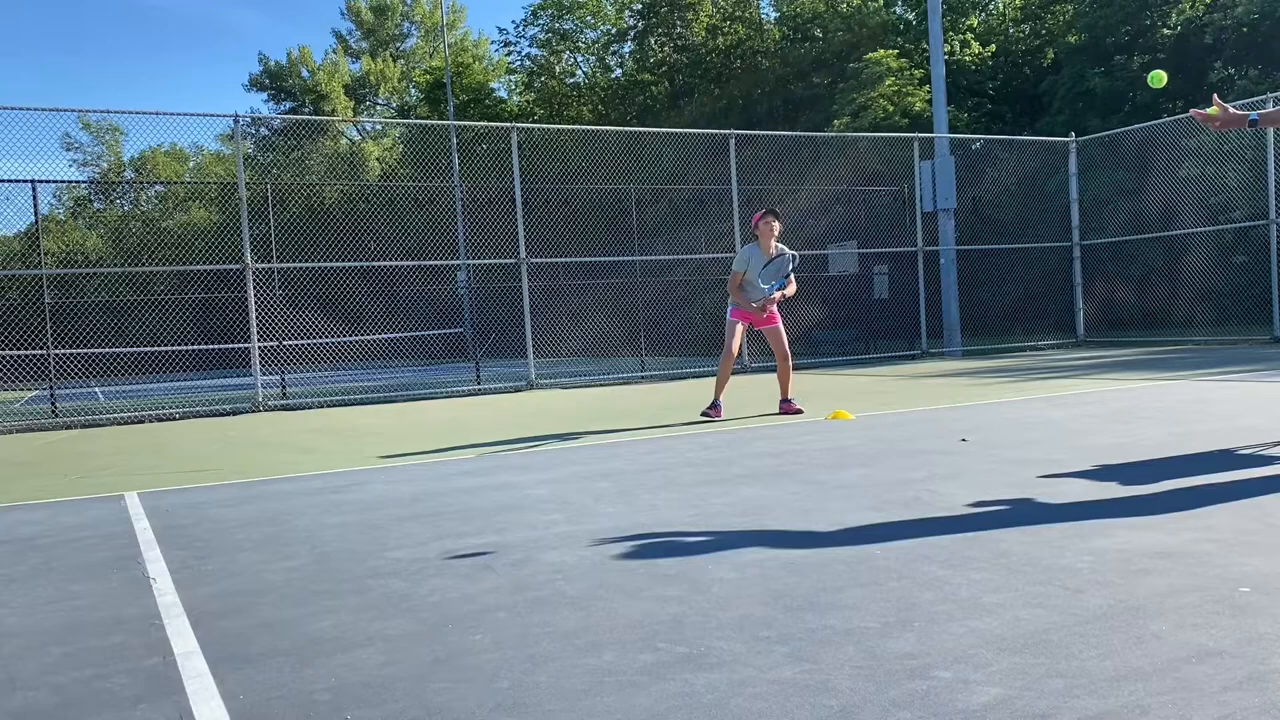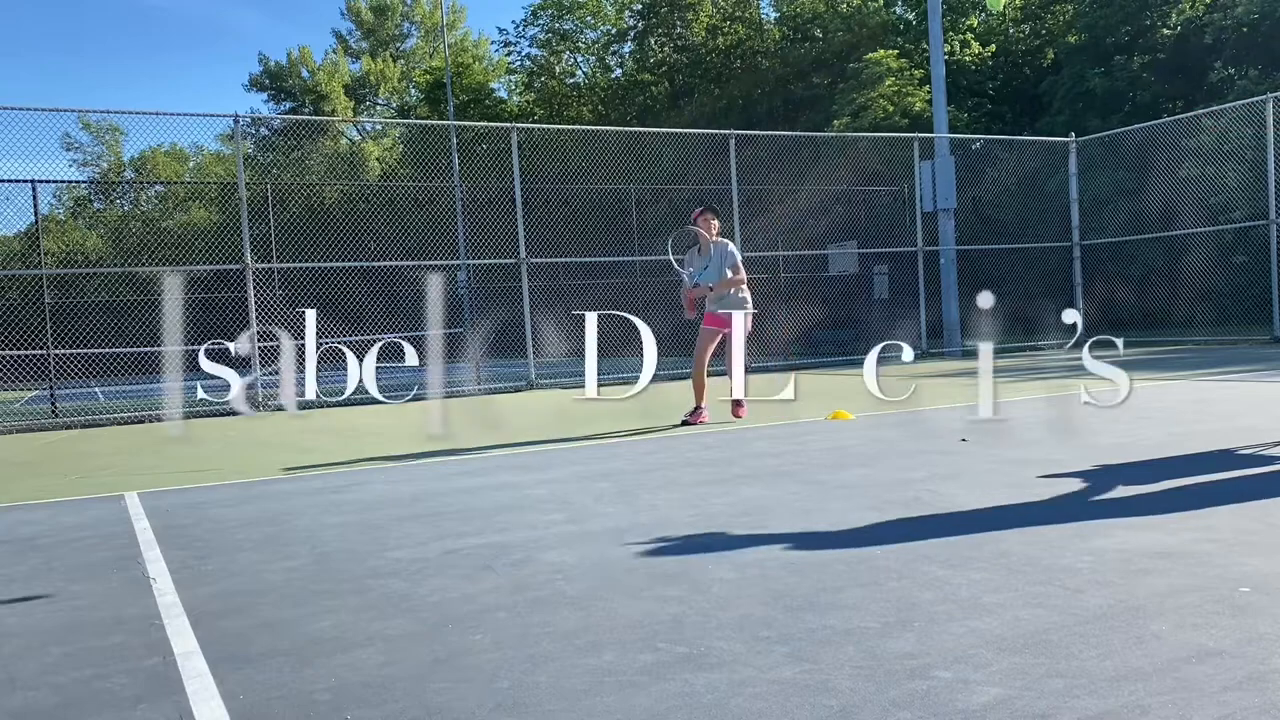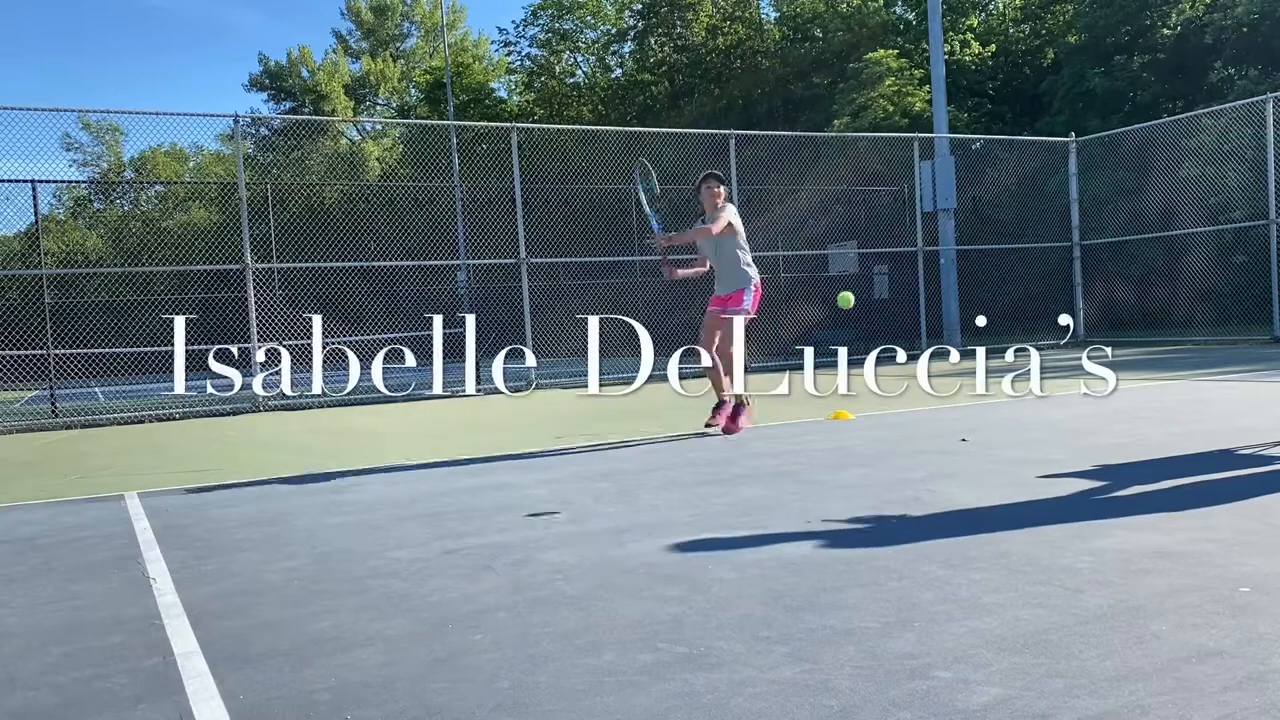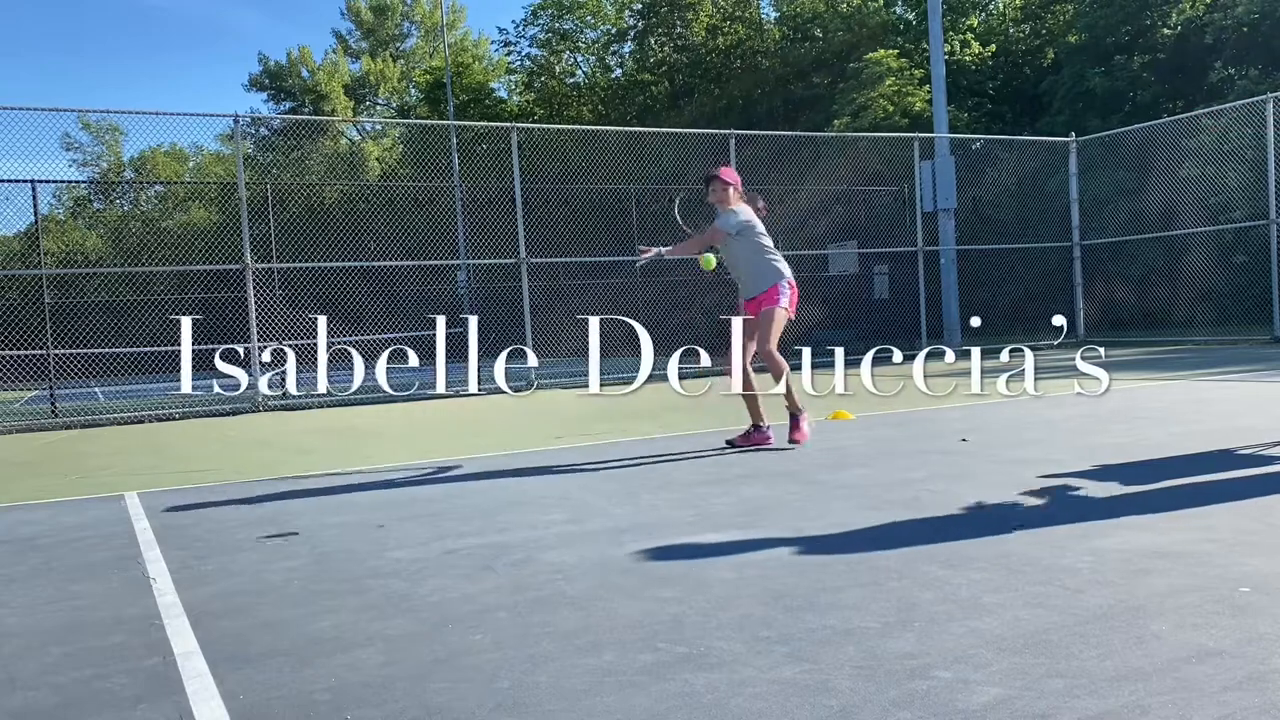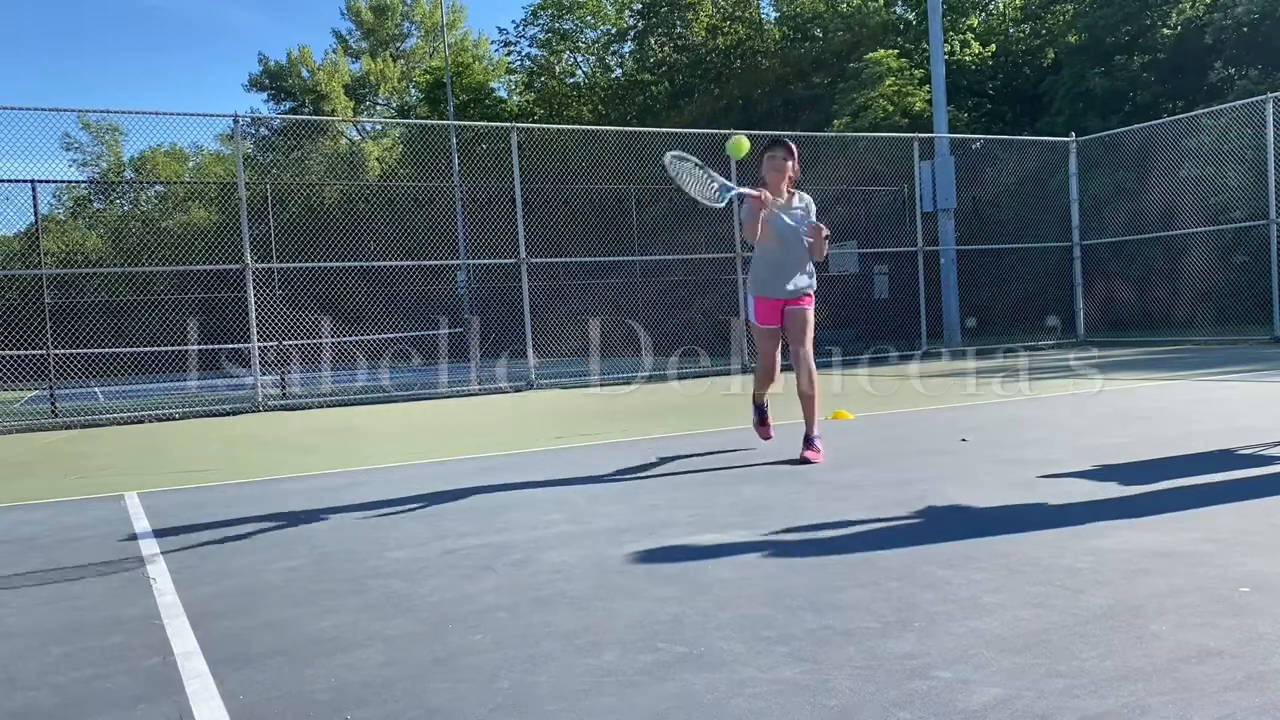
dt=0.4s
person 1, frame 1
left shoulder: (783, 253)
right shoulder: (747, 252)
left elbow: (792, 286)
right elbow: (732, 287)
left wrist: (780, 294)
right wrist: (752, 306)
left hip: (768, 309)
right hip: (741, 307)
left knee: (784, 354)
right knee: (730, 351)
left ankle: (786, 400)
right ankle: (716, 402)
person 1, frame 2
left shoulder: (726, 247)
right shoulder: (691, 256)
left elbow: (741, 278)
right elbow: (687, 291)
left wrist: (708, 289)
right wrist: (689, 307)
left hip: (738, 306)
right hip: (713, 312)
left knee: (732, 352)
right knee: (699, 360)
left ankle: (738, 397)
right ankle: (700, 408)
person 1, frame 3
left shoulder: (728, 212)
right shoulder: (700, 224)
left elbow: (710, 232)
left wrist: (669, 239)
right wrist: (679, 272)
left hip: (744, 289)
right hip: (721, 292)
left knee: (725, 347)
right knee: (705, 346)
left ankle: (740, 403)
right ankle: (723, 402)
person 1, frame 4
left shoulder: (732, 214)
right shoulder: (735, 216)
left elbow: (697, 242)
left wrist: (661, 250)
left hip: (776, 285)
right hip: (753, 298)
left knee: (766, 348)
left ankle: (797, 413)
right ankle: (760, 428)
person 1, frame 5
left shoulder: (805, 203)
right shoulder: (752, 200)
left elbow: (817, 254)
right elbow: (750, 238)
left wrist: (821, 238)
right wrist: (758, 209)
left hip: (800, 290)
right hip: (764, 293)
left knee: (803, 357)
right knee: (768, 365)
left ankle: (811, 437)
right ankle: (760, 405)
